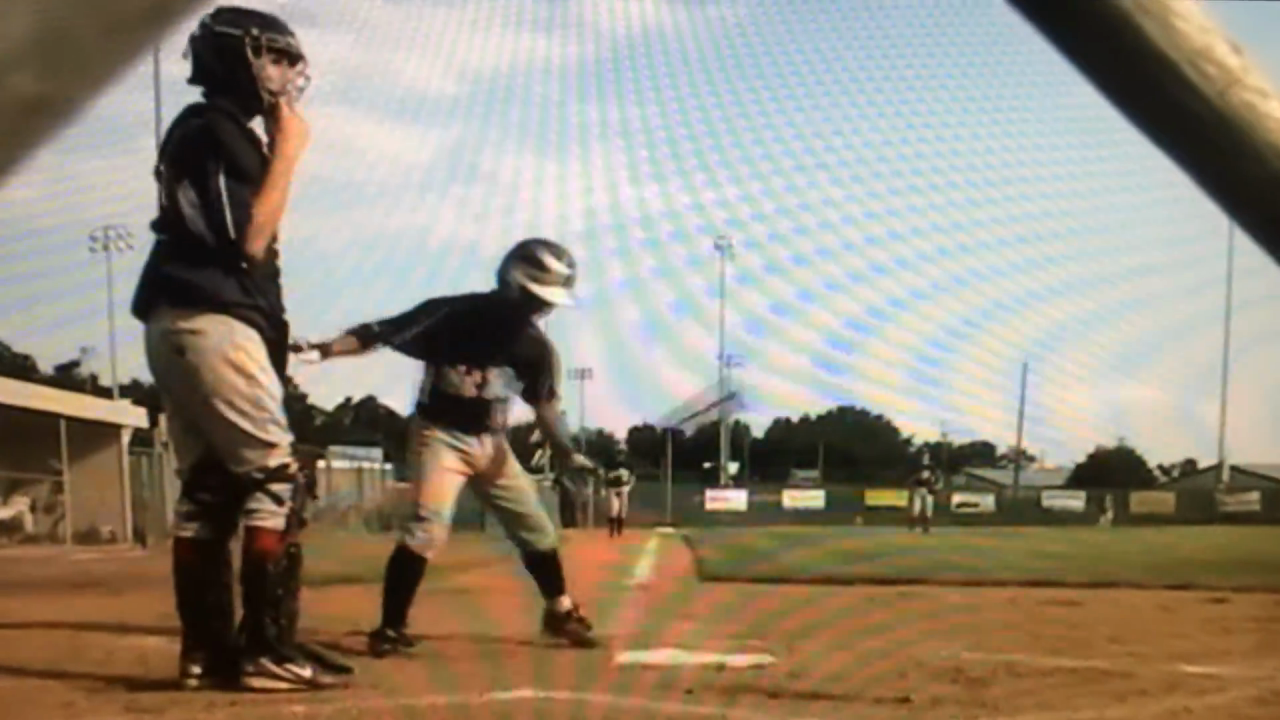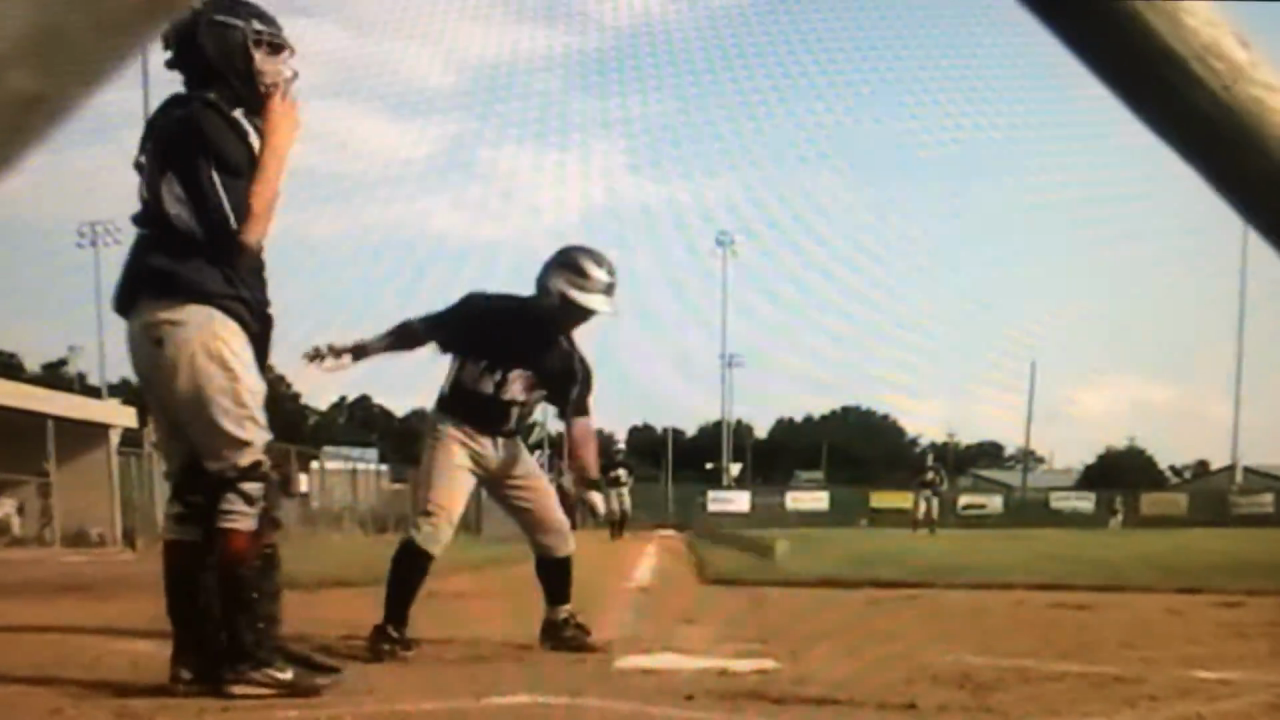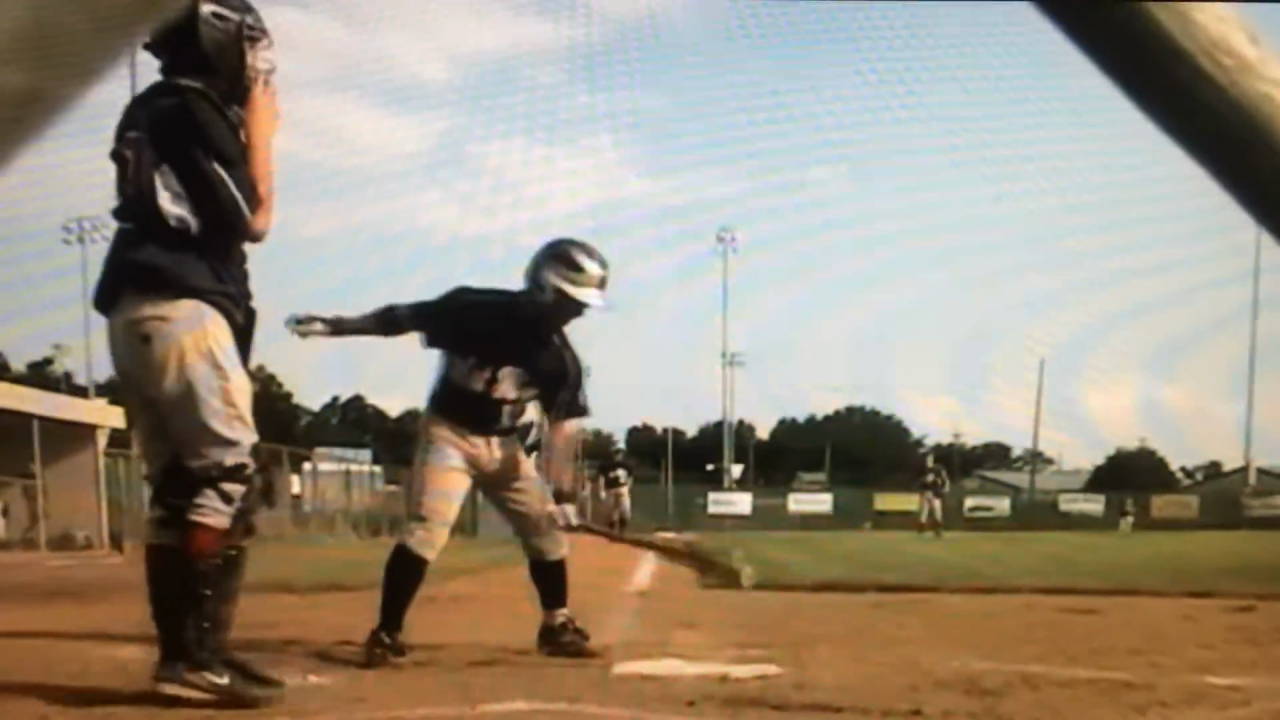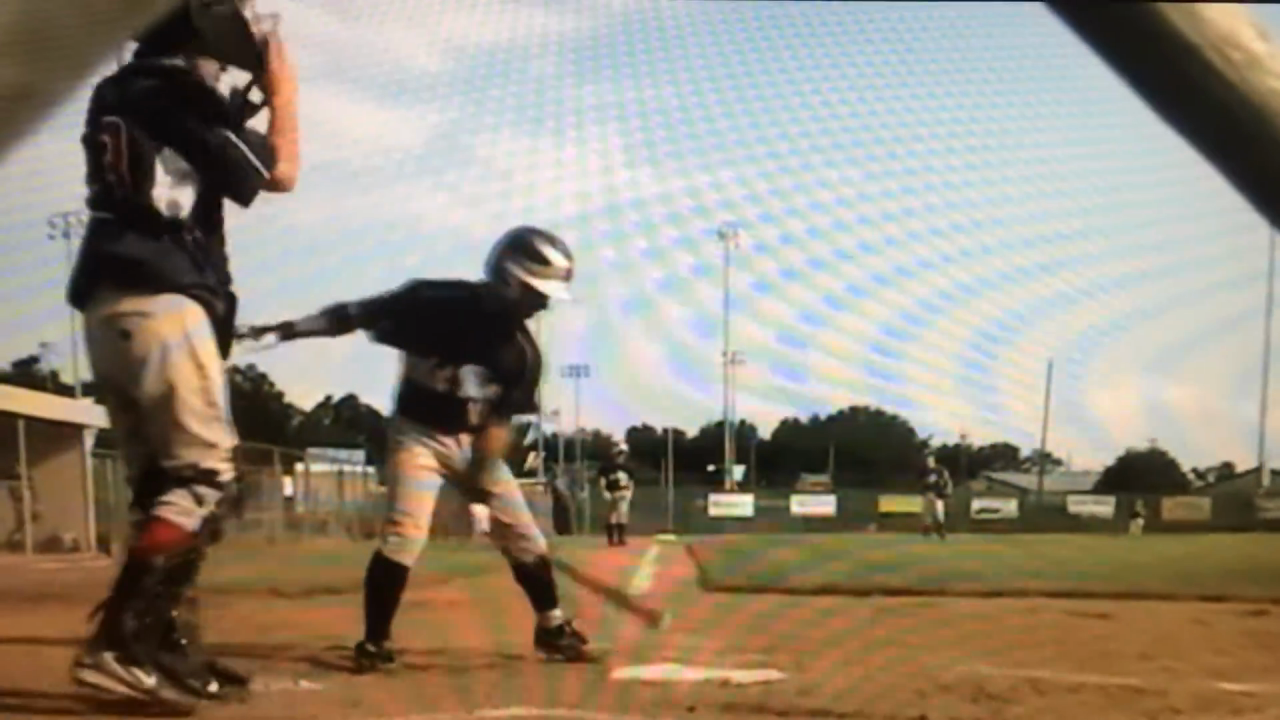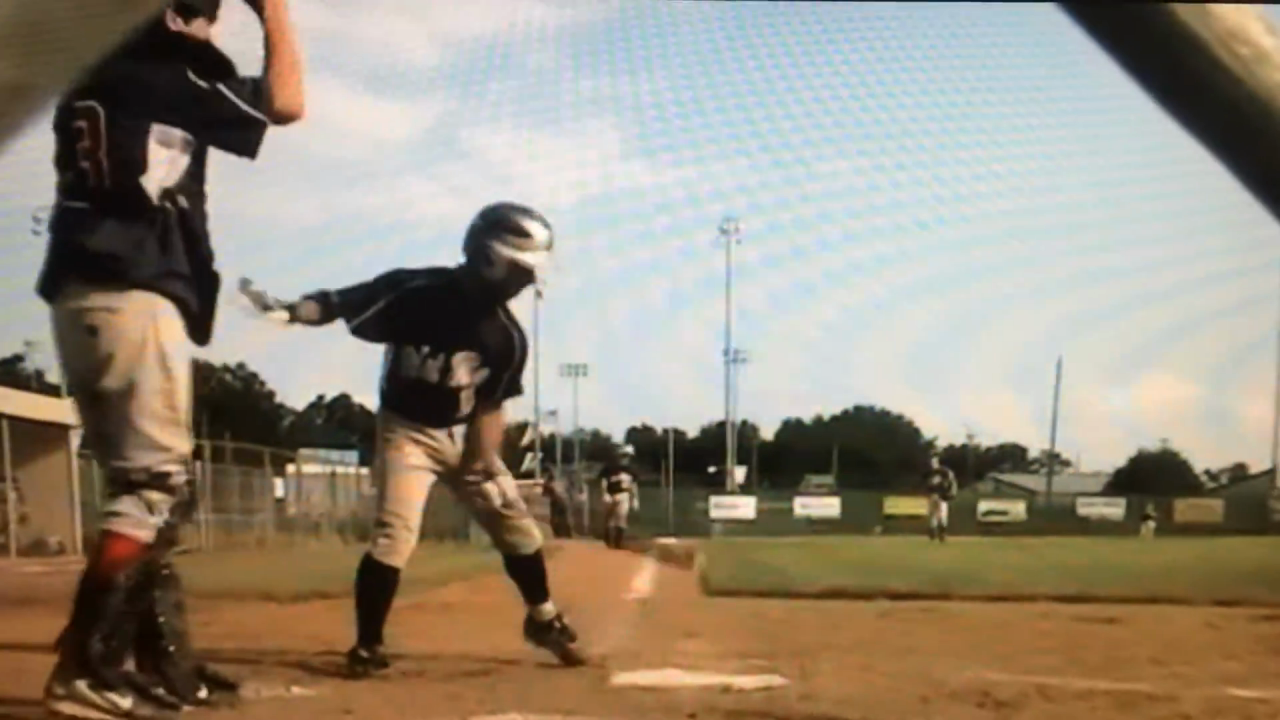
dt=0.2s
person 1, frame 1
left shoulder: (202, 132)
right shoulder: (218, 131)
left elbow: (239, 231)
right elbow: (249, 240)
left wrist: (277, 153)
right wrist: (287, 153)
left hip: (181, 325)
right hip: (214, 323)
left knee: (208, 487)
right knee: (274, 479)
left ankle: (208, 649)
right ankle: (266, 651)
person 1, frame 2
left shoulder: (179, 121)
right shoulder: (204, 122)
left elbow: (223, 223)
right elbow: (246, 233)
left wrist: (263, 143)
right wrist: (276, 143)
left hip: (162, 319)
right hip: (198, 315)
left knee: (195, 487)
right knee: (248, 476)
left ankle: (200, 653)
right ankle: (249, 654)
person 1, frame 3
left shoulder: (149, 112)
right shoulder: (194, 114)
right elbow: (255, 220)
left wrist: (242, 134)
right wrist: (260, 133)
left hip: (134, 314)
right hip: (181, 310)
left knee: (177, 486)
right knee: (229, 474)
left ankle: (186, 655)
right ankle: (193, 653)
person 1, frame 4
left shoulder: (116, 94)
right shoulder: (181, 98)
right elbow: (279, 171)
left wrist: (244, 103)
right wrist: (281, 82)
left hip: (107, 305)
right hip: (161, 303)
left knee: (160, 478)
right knee: (203, 475)
left ankle: (173, 655)
right ankle: (117, 643)
person 1, frame 5
left shoulder: (92, 74)
right shoulder: (163, 71)
right elbow: (285, 102)
left hip: (79, 296)
right hip: (136, 297)
left knee: (142, 481)
right knee: (154, 481)
person 2, frame 1
left shoulder: (535, 345)
right shoulder: (452, 314)
left elbow: (544, 404)
right elbow: (377, 333)
left wrist: (567, 450)
right wrist: (327, 349)
left hip: (491, 442)
right hip: (440, 436)
left knee: (536, 526)
right knee: (428, 527)
left ankle: (560, 612)
right ankle: (392, 627)
person 2, frame 2
left shoulder: (568, 361)
right shoulder: (485, 313)
left elbow: (579, 424)
right elbow: (417, 331)
left wrist: (591, 483)
right wrist: (354, 351)
left hip: (507, 444)
right hip: (455, 432)
left knee: (554, 529)
right knee: (433, 525)
left ankle: (559, 621)
right ankle: (391, 629)
person 2, frame 3
left shoulder: (561, 358)
right shoulder: (473, 308)
left elbow: (559, 426)
right elbow: (403, 318)
left wrist: (564, 492)
right wrist: (336, 326)
left hip: (503, 443)
right hip: (448, 433)
left knee: (547, 528)
right knee: (427, 529)
left ankle: (557, 626)
right ankle: (387, 634)
person 2, frame 4
left shoulder: (521, 353)
right shoulder: (429, 303)
left elbow: (498, 423)
right elbow: (352, 316)
left wrist: (482, 492)
right wrist: (287, 331)
left hip: (475, 444)
right hip: (416, 435)
left knee: (523, 535)
right knee: (404, 533)
left ankle: (553, 627)
right ankle: (375, 642)
person 2, frame 5
left shoulder: (505, 333)
right shoulder: (412, 291)
left elbow: (490, 408)
right elbow: (330, 305)
left wrist: (489, 473)
right wrist: (287, 309)
left hip: (463, 433)
right hip: (406, 431)
left knee: (517, 523)
right knee: (394, 535)
left ankle: (545, 621)
right ankle: (367, 647)
